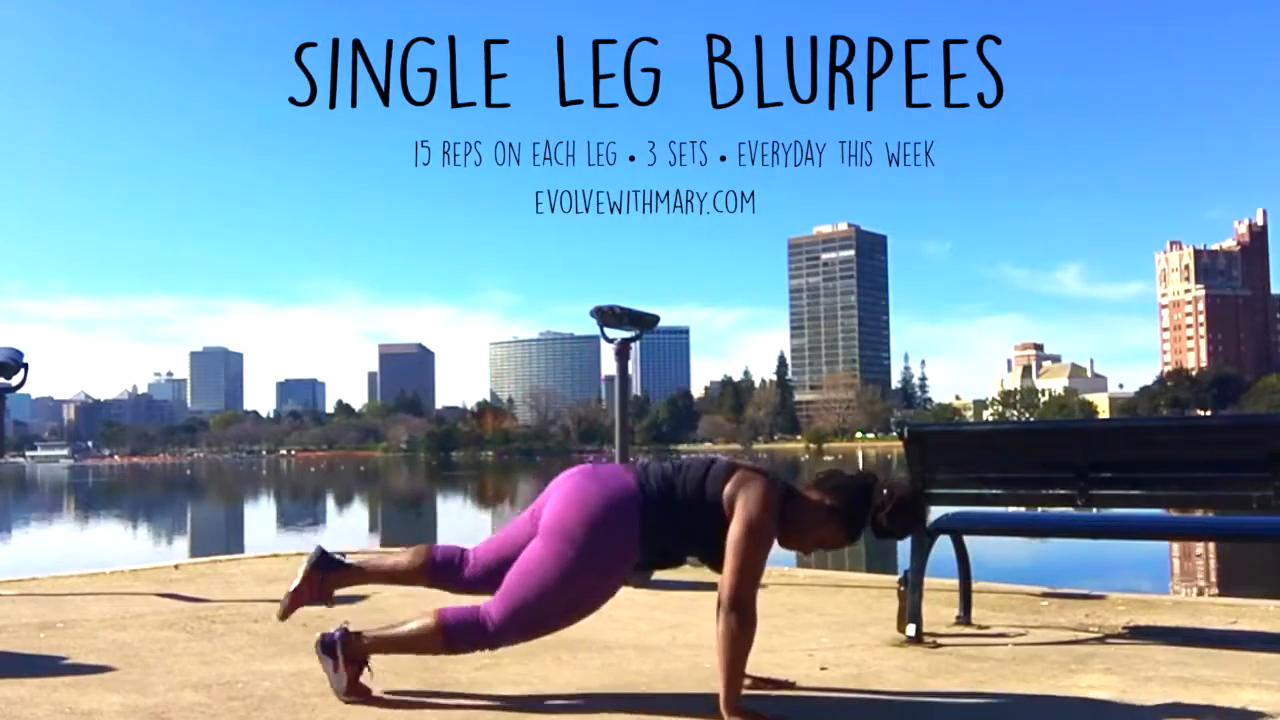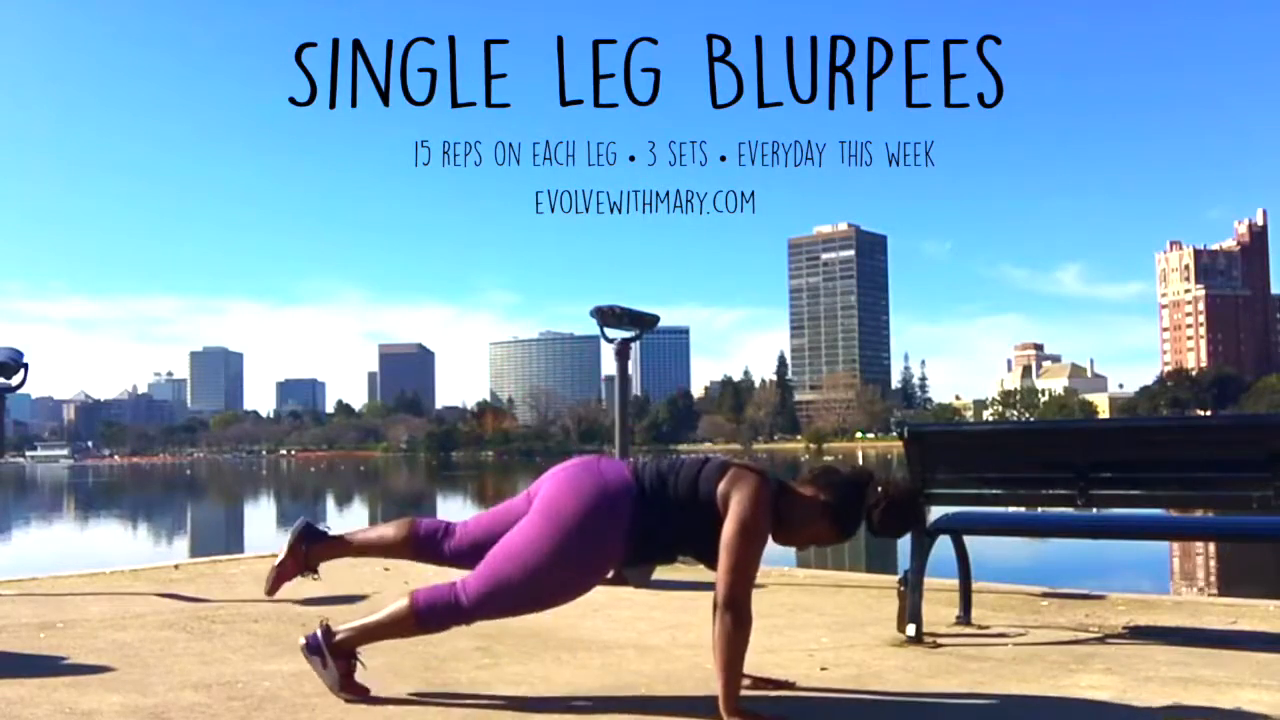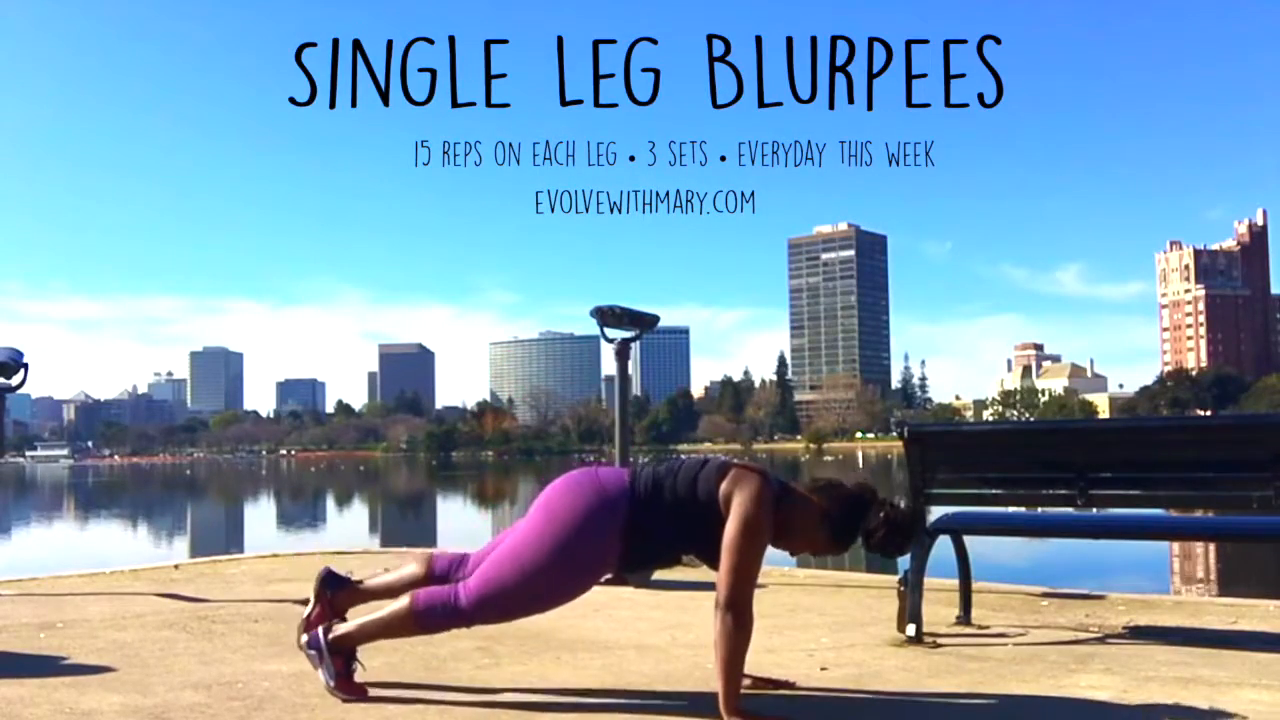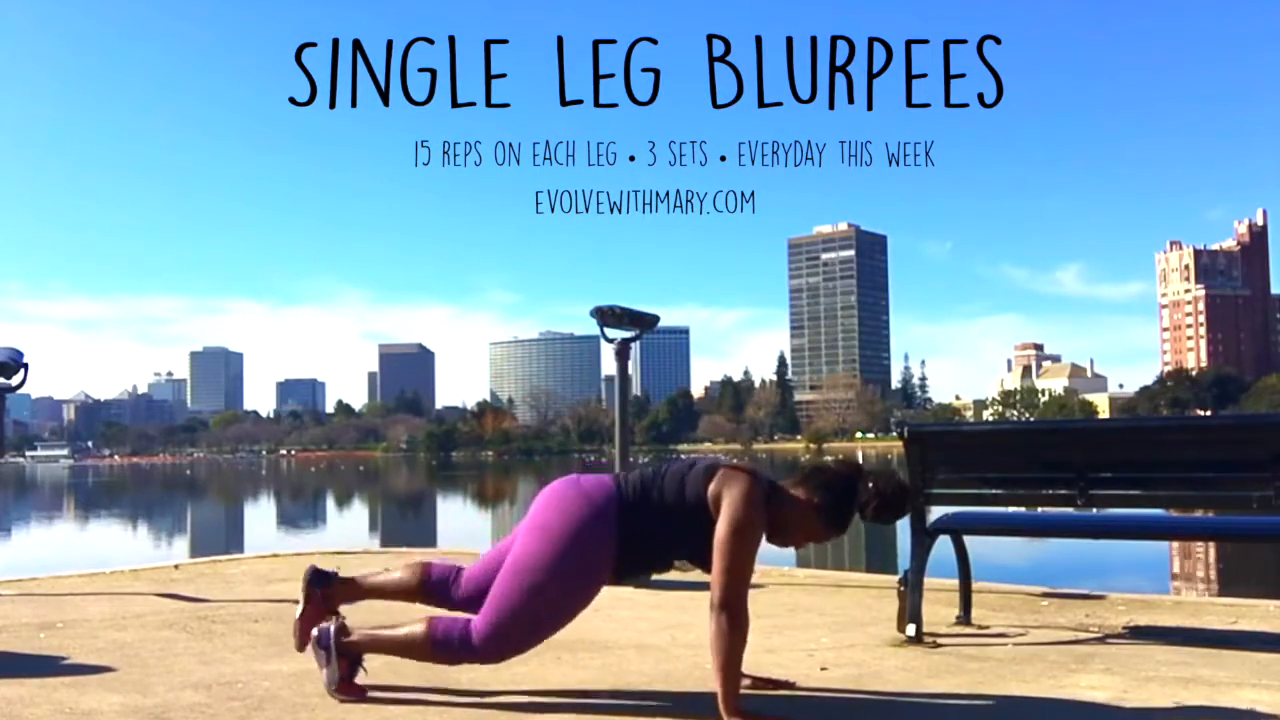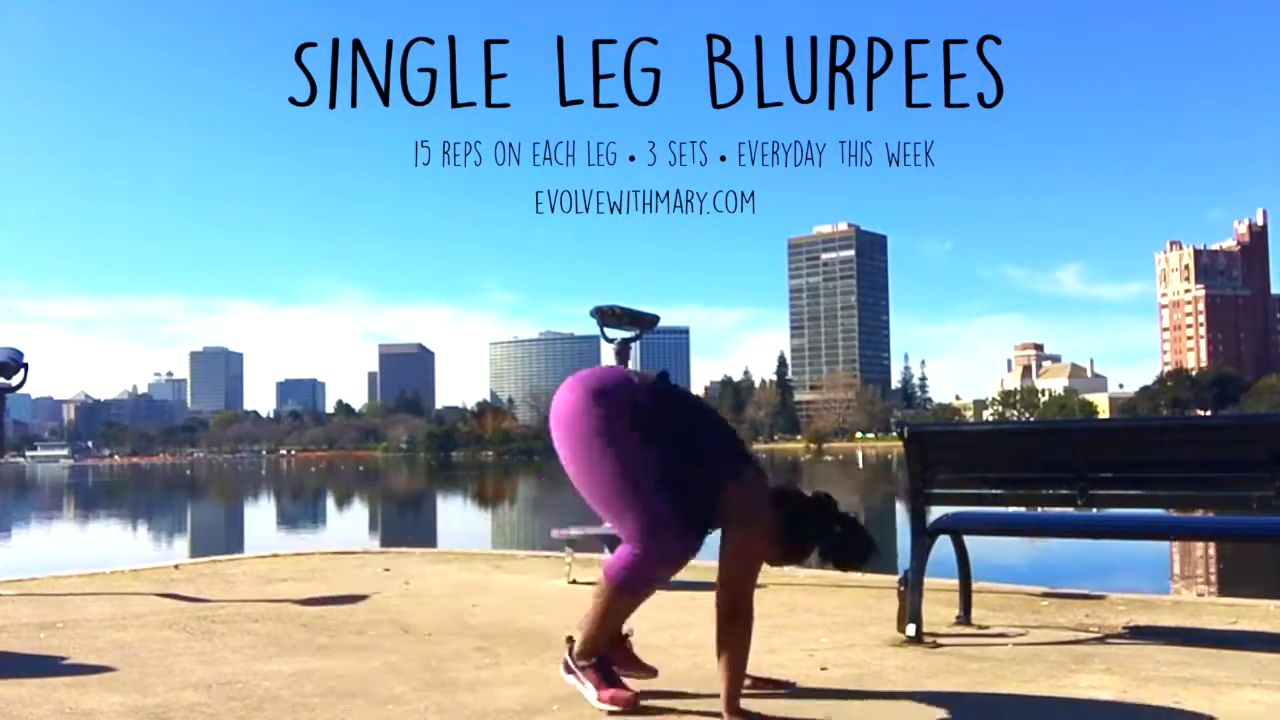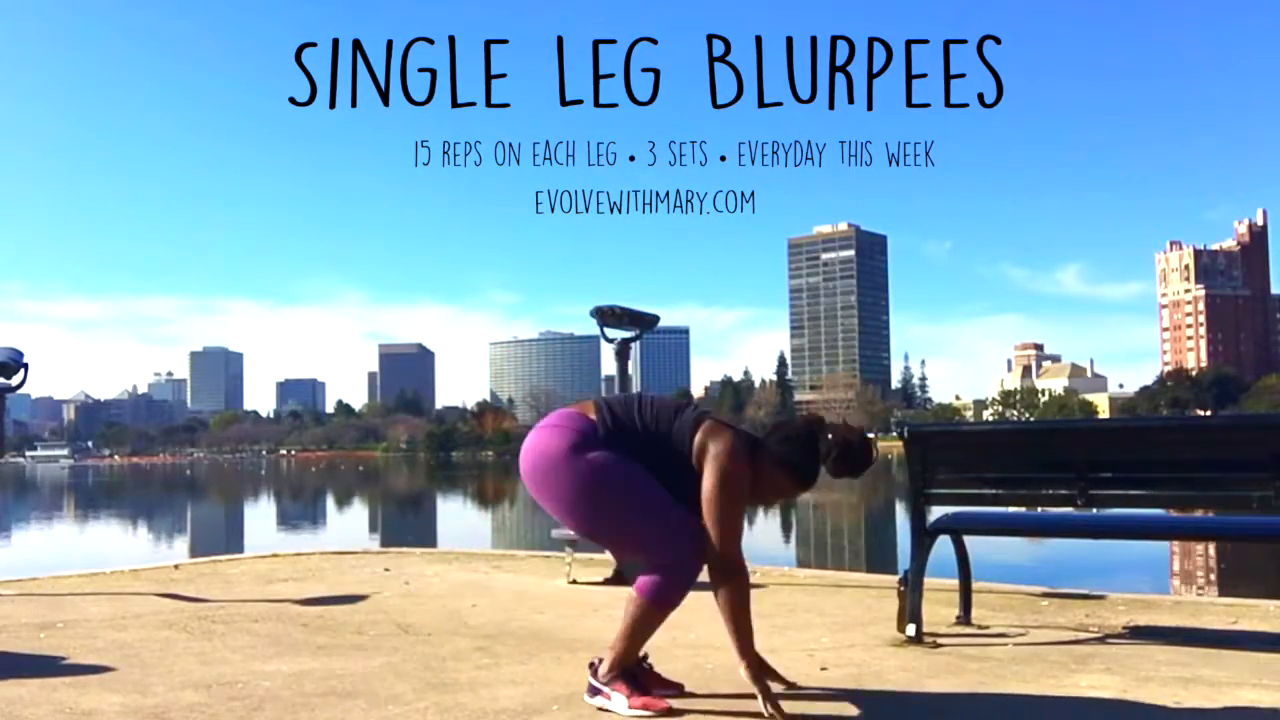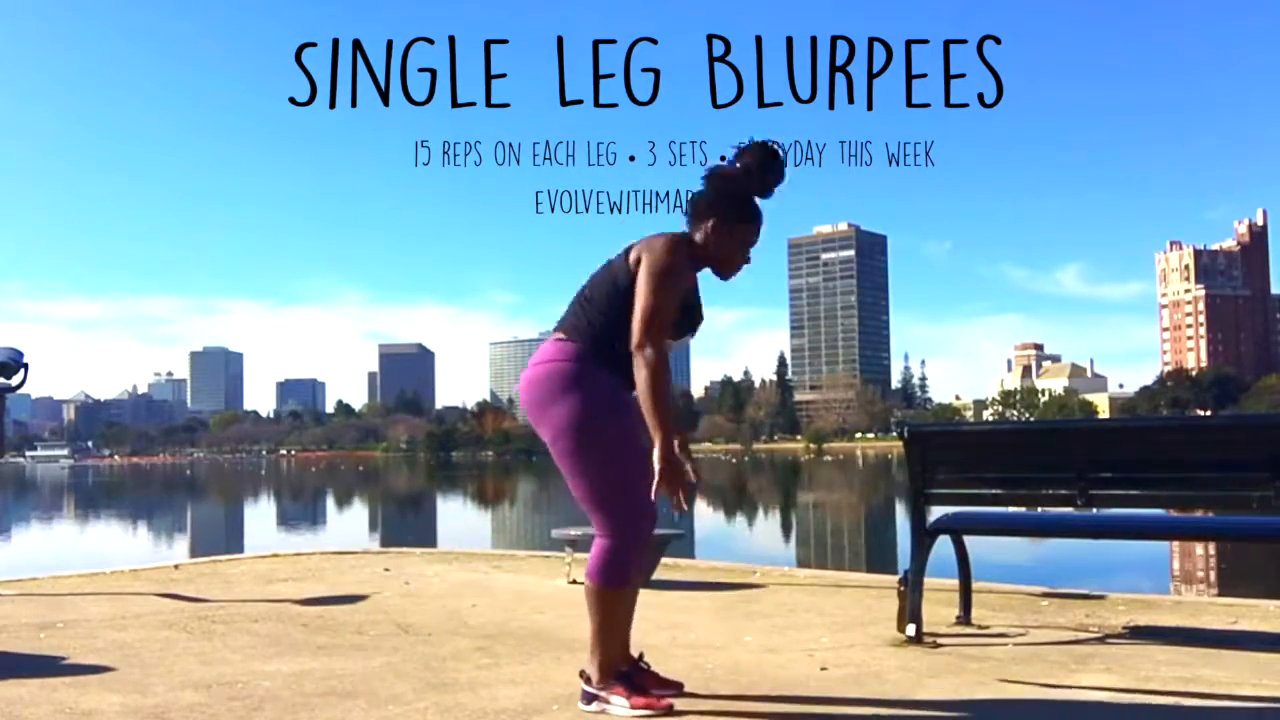
dt=0.3s
person 1, frame 1
left shoulder: (755, 501)
right shoulder: (765, 502)
left elbow: (731, 598)
right elbow: (736, 605)
left hip: (587, 495)
right hip: (599, 523)
left knee: (469, 569)
right knee: (497, 622)
left ankle: (331, 572)
right ankle: (350, 643)
person 1, frame 2
left shoulder: (754, 494)
right shoulder: (757, 502)
left elbow: (726, 596)
right elbow: (732, 606)
left hip: (580, 487)
right hip: (589, 521)
left knee: (452, 544)
right knee: (470, 595)
left ankle: (318, 543)
right ankle: (335, 641)
person 1, frame 3
left shoulder: (757, 500)
right shoulder: (759, 501)
left elbow: (731, 601)
right elbow: (731, 605)
left hip: (589, 503)
right hip: (589, 521)
left knee: (466, 571)
right knee: (472, 601)
left ankle: (340, 592)
right ankle: (336, 639)
person 1, frame 4
left shoulder: (750, 498)
right shoulder: (749, 500)
left elbow: (725, 601)
right elbow: (727, 606)
left hip: (576, 511)
right hip: (582, 529)
left knee: (462, 587)
right knee: (487, 639)
left ankle: (331, 588)
right ankle: (344, 640)
person 1, frame 5
left shoulder: (744, 500)
right shoulder: (752, 508)
left elbow: (734, 595)
right elbow: (734, 601)
left wrist: (734, 669)
left knee: (671, 543)
right knee: (656, 543)
left ankle: (607, 642)
right ankle: (582, 656)
person 1, frame 6
left shoulder: (730, 455)
right shoulder: (731, 459)
left elbow: (726, 565)
right elbow: (727, 566)
left wrist: (749, 656)
right wrist: (749, 662)
left hip: (577, 453)
right hip: (560, 451)
left knee: (681, 548)
right knee: (682, 553)
left ankle: (625, 663)
right ankle: (608, 674)
person 1, frame 7
left shoulder: (677, 269)
right shoulder: (669, 258)
left elbow: (651, 353)
right elbow: (645, 350)
left wrist: (672, 438)
right wrist: (665, 443)
left hip: (591, 382)
right hip: (566, 377)
left knee: (635, 530)
right knee: (623, 532)
left ankle: (618, 663)
